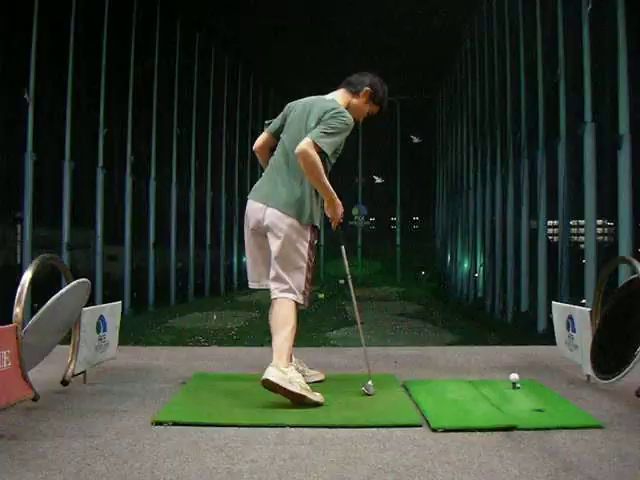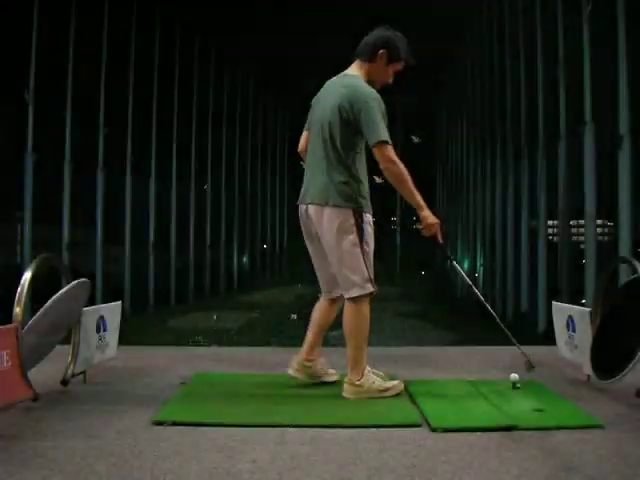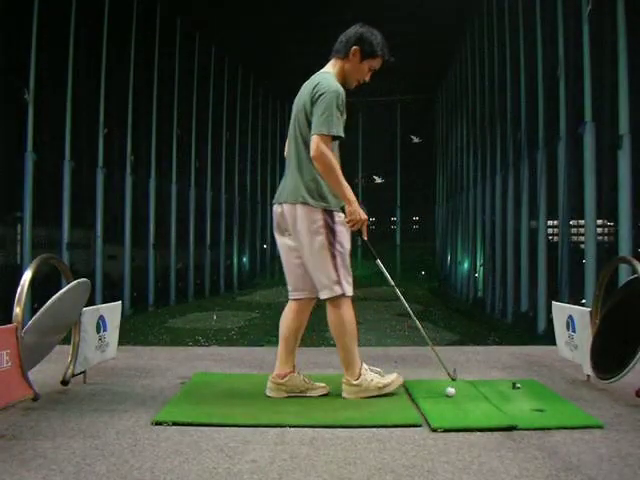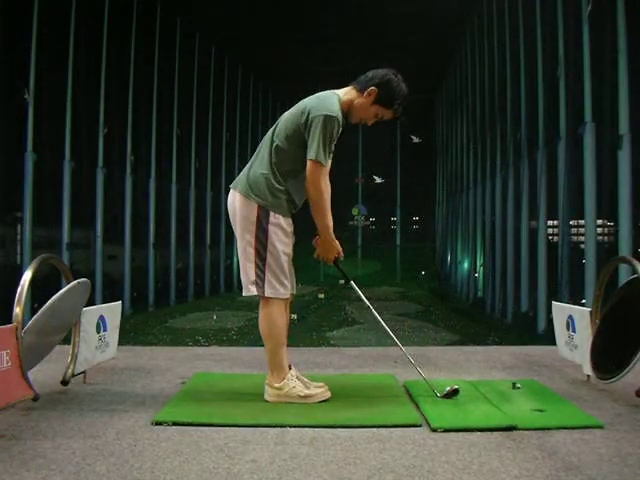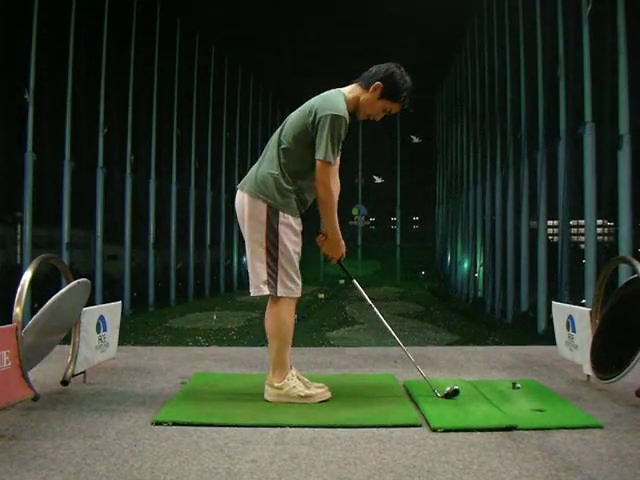
dt=1s
person 1, frame 1
left shoulder: (297, 104)
right shoulder: (341, 116)
left elbow: (260, 146)
right elbow: (304, 151)
right wrist: (331, 198)
left hip: (258, 203)
right hip: (292, 213)
left knee: (281, 289)
right knee: (288, 293)
left ankle: (286, 361)
right ankle: (281, 368)
person 1, frame 2
left shoulder: (326, 89)
right shoulder: (365, 96)
left elbow: (303, 147)
right elbow: (387, 160)
right wrist: (422, 209)
left hip: (311, 202)
right hip: (343, 205)
left knee: (335, 290)
right knee: (357, 290)
left ankle: (308, 360)
right ankle: (357, 378)
person 1, frame 3
left shoulder: (311, 85)
right shoulder: (331, 89)
right elbow: (319, 152)
right wrist: (351, 203)
left hip: (289, 202)
right hip: (313, 205)
left knee: (303, 293)
right knee: (337, 291)
left ankle: (283, 374)
right ankle: (356, 377)
person 1, frame 4
left shoulder: (328, 109)
right shoulder: (328, 112)
left elbow: (322, 180)
right elbow: (313, 182)
left wrist: (328, 233)
right wrist: (327, 236)
left hip: (264, 201)
right hip: (260, 201)
left knee: (281, 292)
right knee: (273, 293)
left ankle: (283, 373)
right ankle: (279, 381)
person 1, frame 5
left shoulder: (333, 106)
right shoulder: (335, 111)
left elbow: (332, 178)
right elbow: (323, 181)
left wrist: (331, 231)
right wrist: (335, 236)
left hip: (265, 199)
right hip: (270, 201)
left knee: (284, 291)
right knee: (283, 291)
left ankle: (282, 373)
right ankle: (280, 382)
